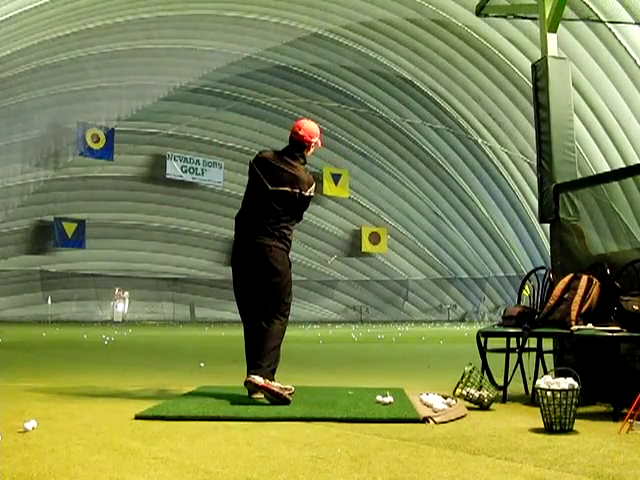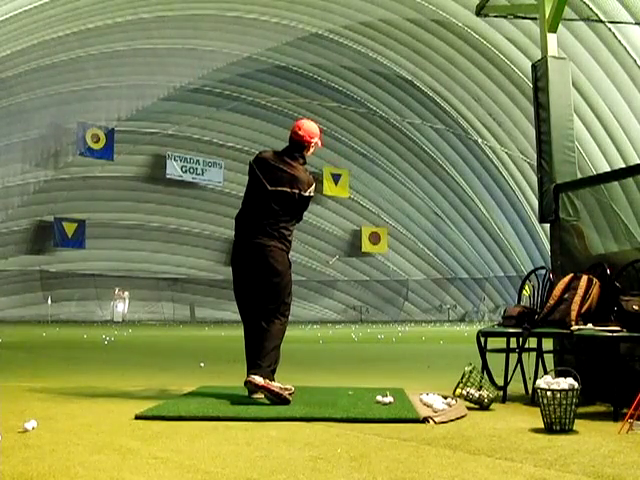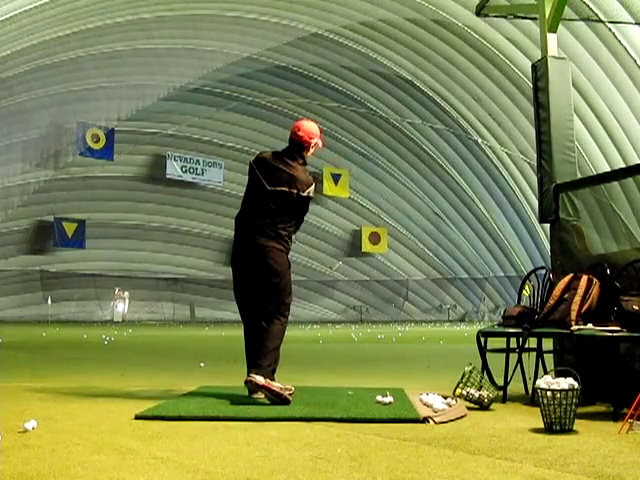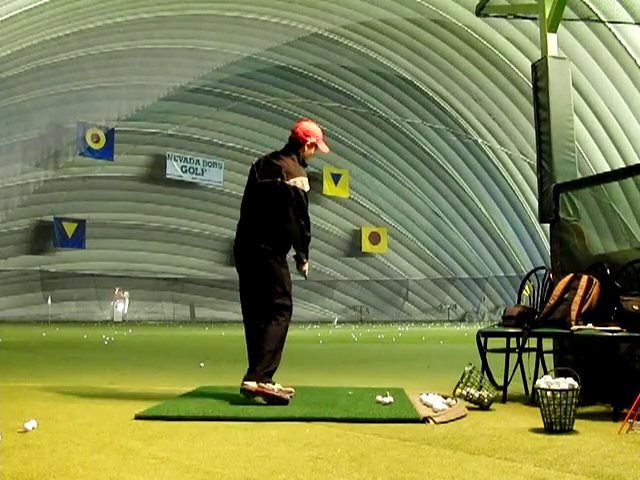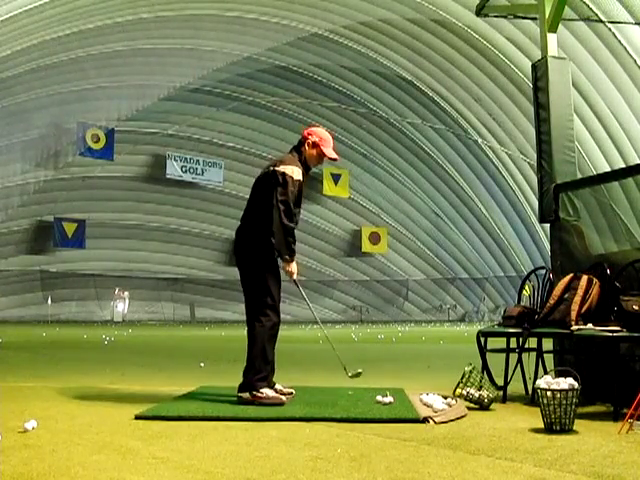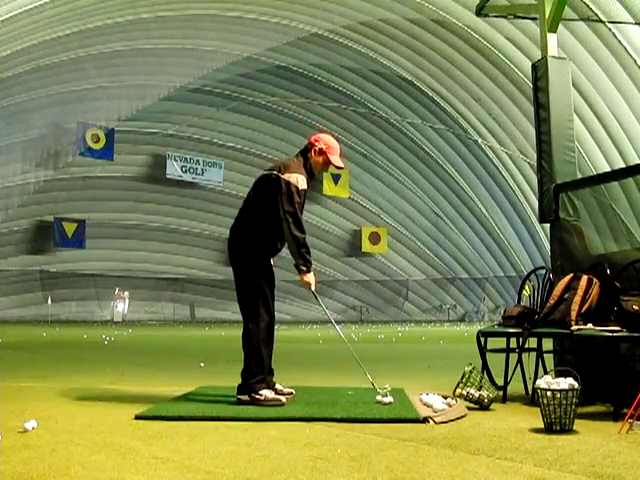
dt=0.3s
person 1, frame 1
left shoulder: (261, 159)
right shoulder: (306, 181)
right elbow: (295, 217)
left hip: (243, 245)
right hip: (273, 250)
left knee: (252, 315)
right knee: (277, 314)
left ankle: (257, 377)
right ankle: (262, 374)
person 1, frame 2
left shoulder: (261, 160)
right shoulder: (305, 181)
left hip: (243, 245)
right hip: (272, 250)
left knee: (253, 315)
right knee: (276, 314)
left ankle: (257, 376)
right ankle: (262, 374)
person 1, frame 3
left shoulder: (261, 161)
right shoulder: (305, 181)
left hip: (243, 246)
right hip: (272, 251)
left knee: (253, 315)
right knee: (277, 314)
left ankle: (257, 376)
right ankle: (262, 373)
person 1, frame 4
left shoulder: (263, 163)
right shoulder: (296, 175)
right elbow: (299, 222)
right wrist: (303, 258)
left hip: (245, 246)
right hip: (267, 251)
left knee: (256, 315)
right knee: (278, 313)
left ankle: (259, 379)
right ankle: (257, 378)
person 1, frame 5
left shoulder: (280, 166)
right shoulder: (291, 168)
right elbow: (282, 216)
left wrist: (281, 252)
right wrist: (288, 256)
left hip: (250, 245)
right hip: (259, 248)
left knee: (261, 314)
right knee: (266, 314)
left ankle: (262, 381)
right ankle: (254, 386)
person 1, frame 6
left shoulder: (286, 169)
right shoulder: (295, 175)
right elbow: (292, 225)
right wrist: (305, 267)
left hip: (249, 245)
right hip: (251, 247)
left knee: (263, 315)
right knee: (259, 316)
left ankle: (263, 380)
right ankle: (253, 387)
